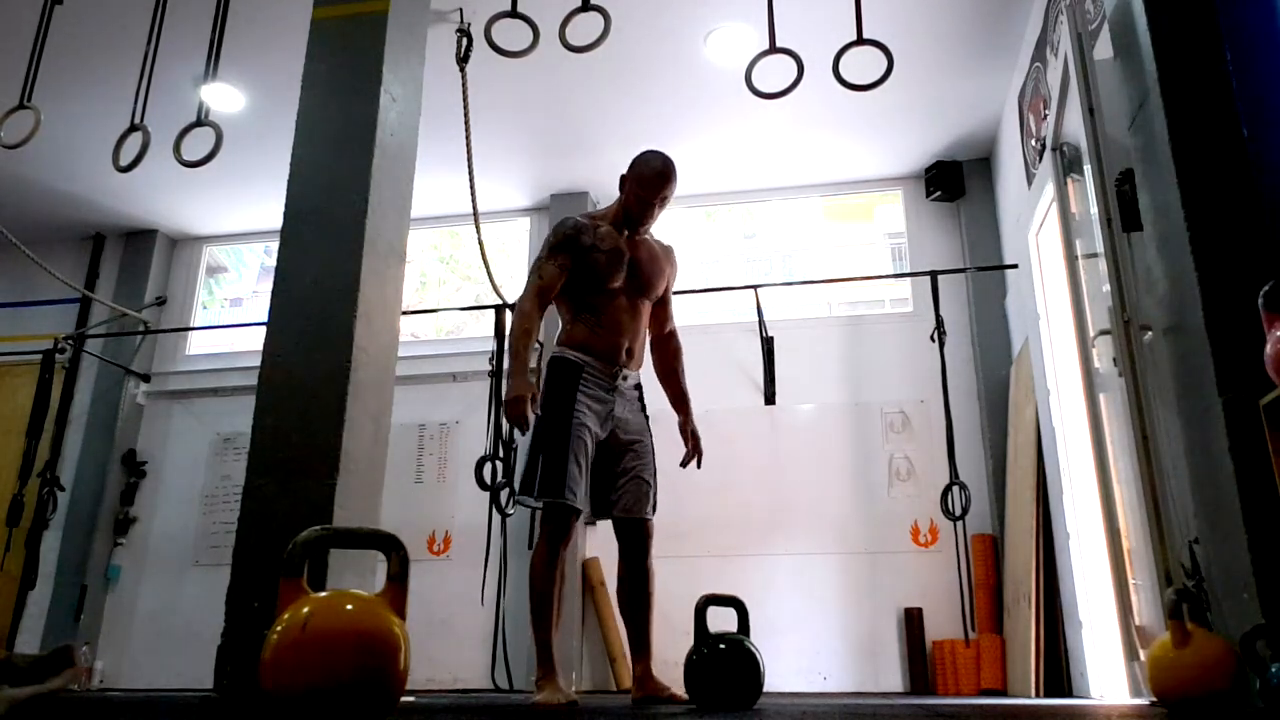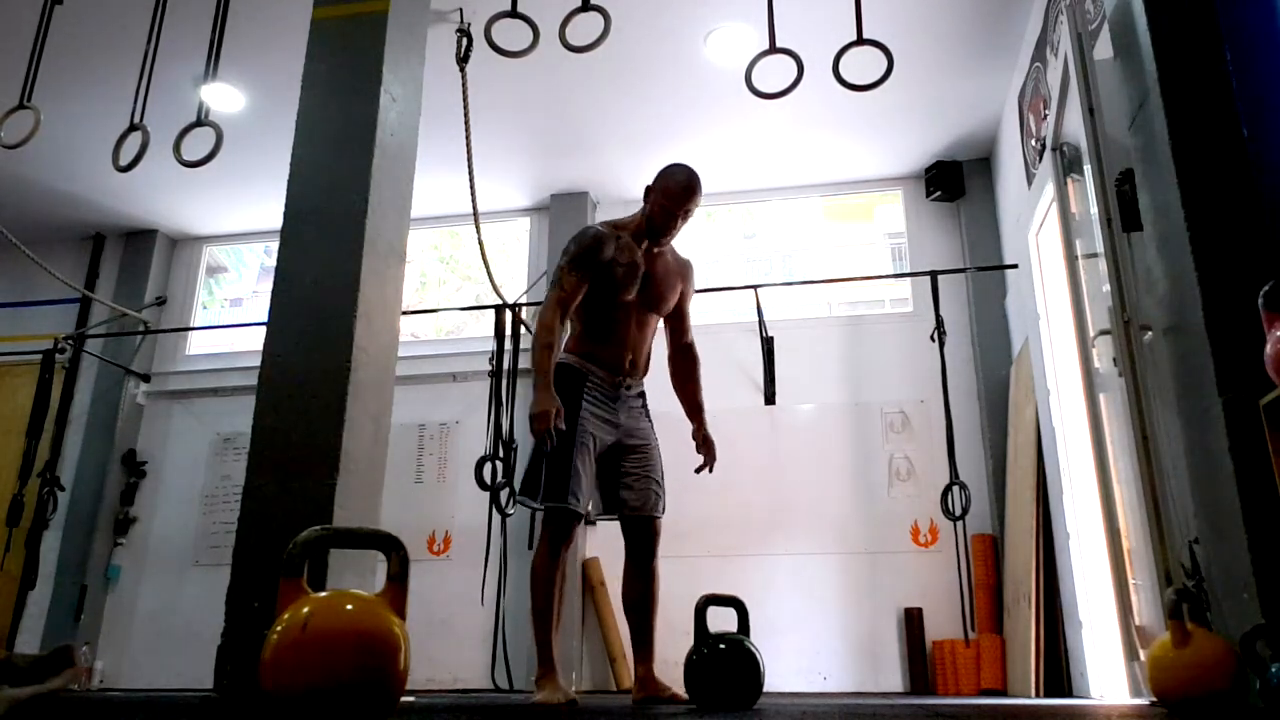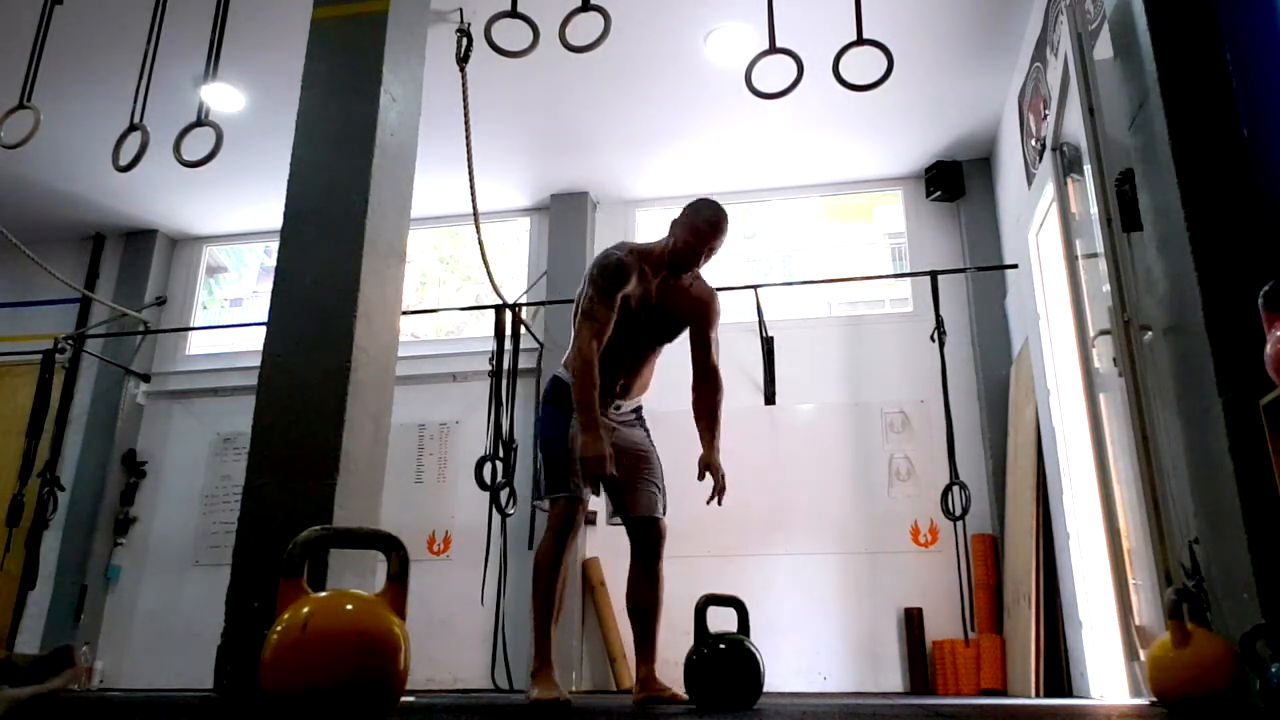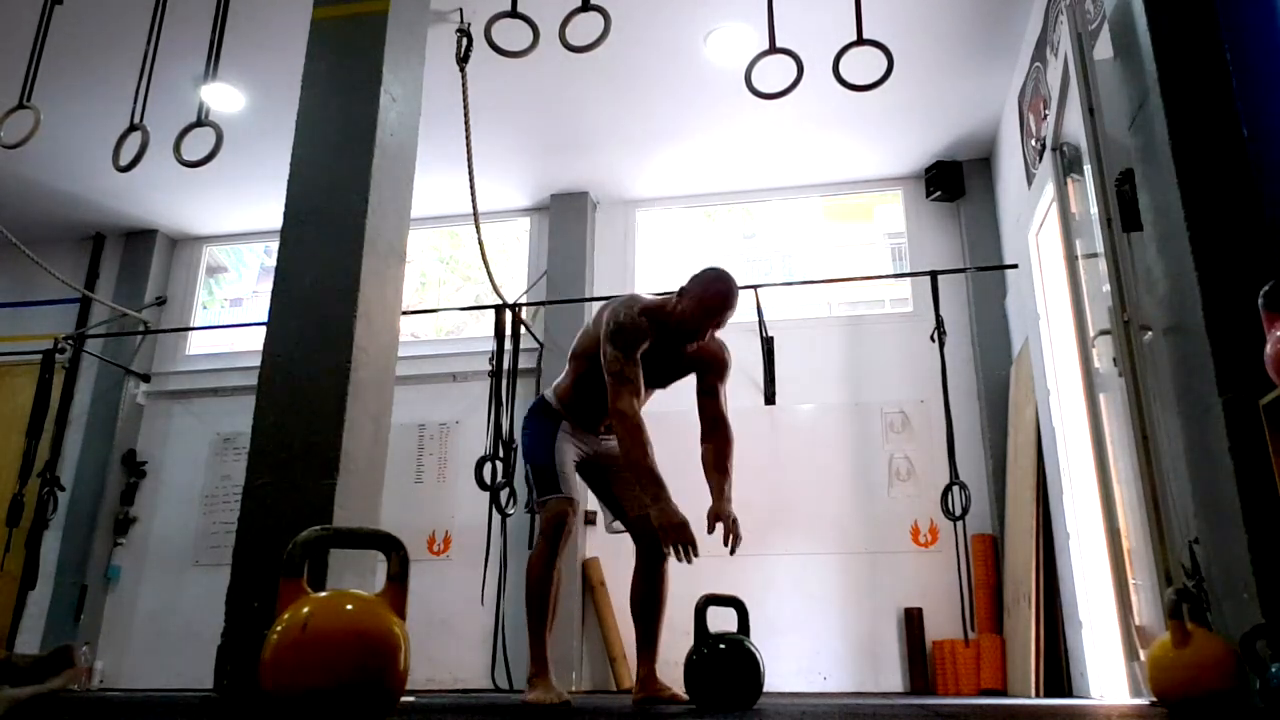
dt=0.2s
person 1, frame 1
left shoulder: (663, 257)
right shoulder: (578, 232)
left elbow: (664, 338)
right elbow: (532, 302)
left wrist: (684, 412)
right wrist: (519, 375)
left hip: (628, 396)
right hip: (576, 381)
left knee: (638, 535)
right knee: (559, 524)
left ankle: (642, 674)
right ankle: (546, 674)
person 1, frame 2
left shoulder: (678, 270)
right shoulder: (597, 242)
left elbow: (682, 350)
right elbow: (551, 316)
left wrist: (699, 422)
right wrist: (542, 389)
left hip: (632, 404)
right hip: (578, 391)
left knee: (645, 533)
right knee: (561, 526)
left ankle: (644, 674)
right ankle: (547, 674)
person 1, frame 3
left shoulder: (702, 300)
right shoulder: (619, 263)
left elbow: (706, 376)
right elbow: (587, 350)
left wrist: (710, 448)
right wrist: (593, 432)
left hip: (626, 412)
right hip: (572, 400)
left knee: (650, 532)
right knee: (567, 513)
left ankle: (646, 675)
right ankle: (542, 670)
person 1, frame 4
left shoulder: (712, 355)
right shoulder: (629, 319)
left elbow: (716, 429)
right elbow: (626, 413)
left wrist: (721, 500)
right wrist: (661, 501)
left hip: (608, 438)
right hip: (554, 420)
left knee: (656, 534)
right knee: (560, 515)
left ankle: (646, 676)
right ankle: (539, 674)
